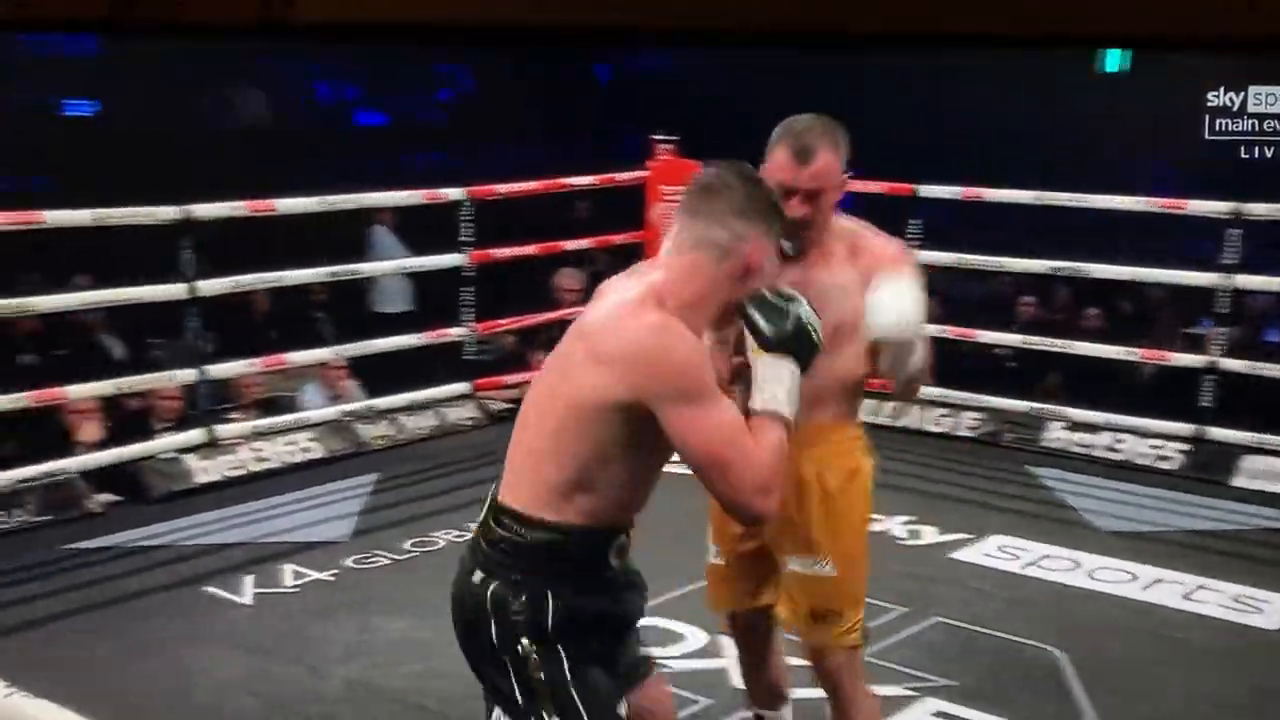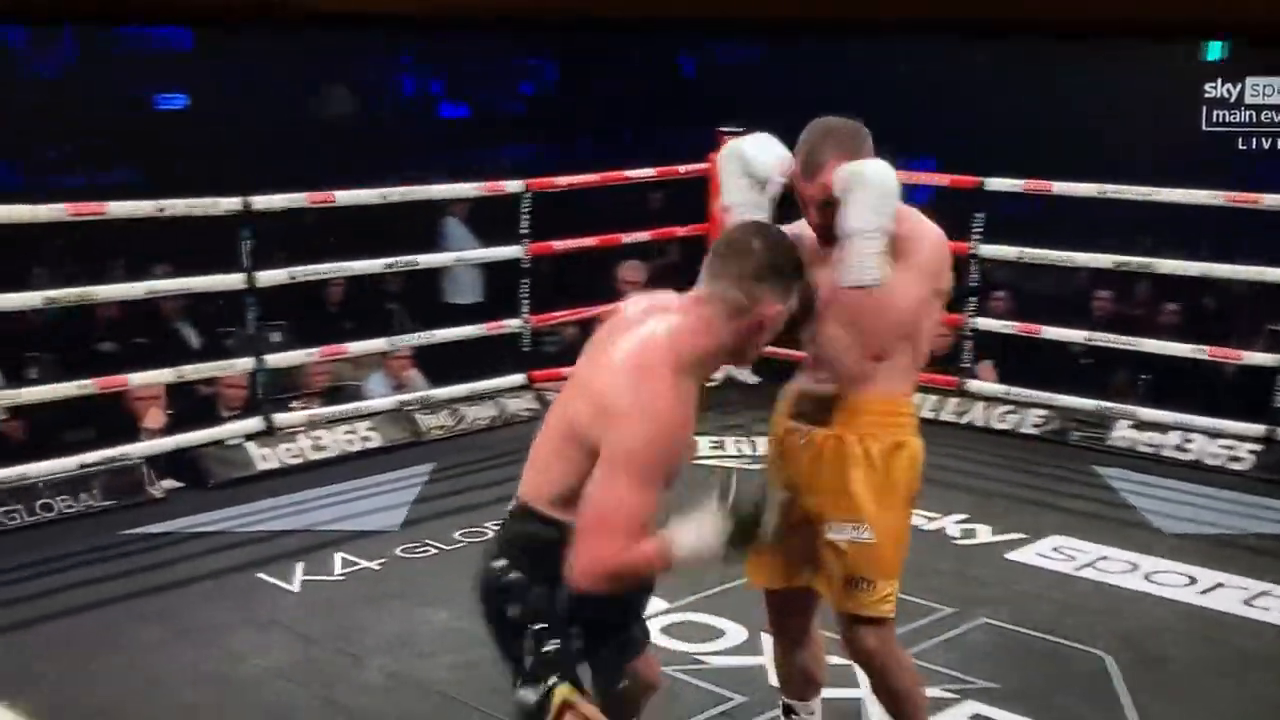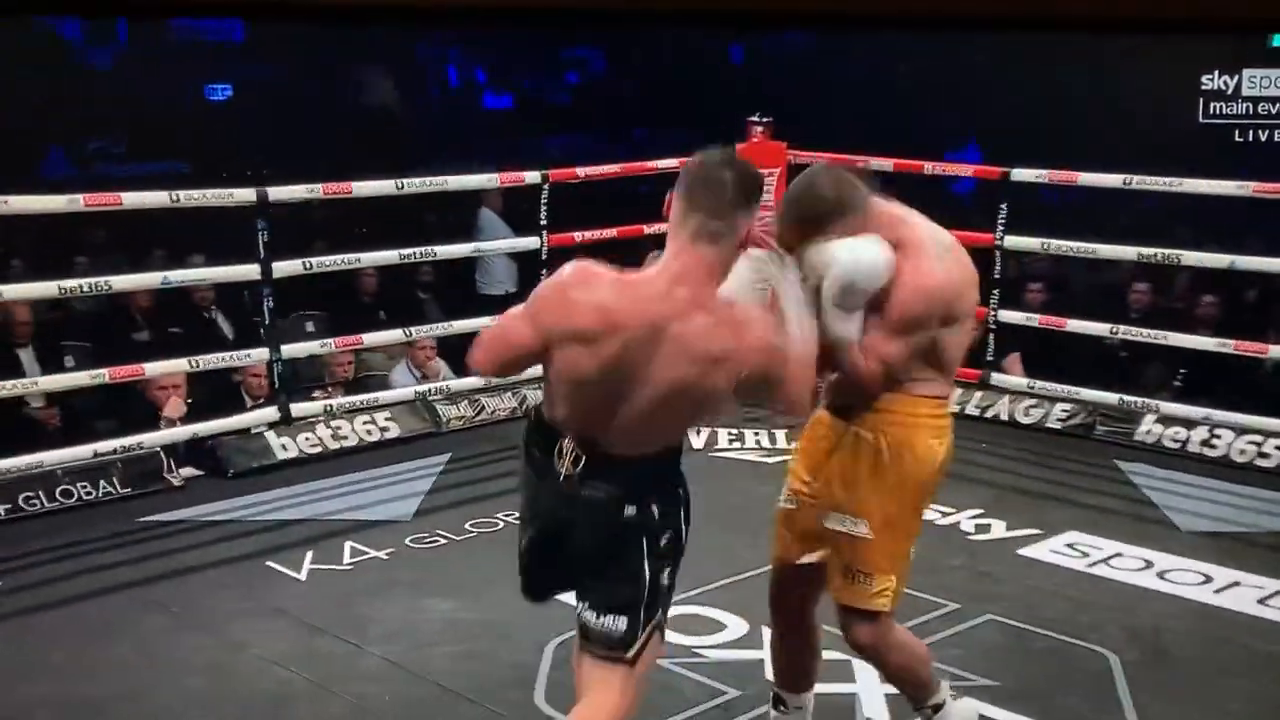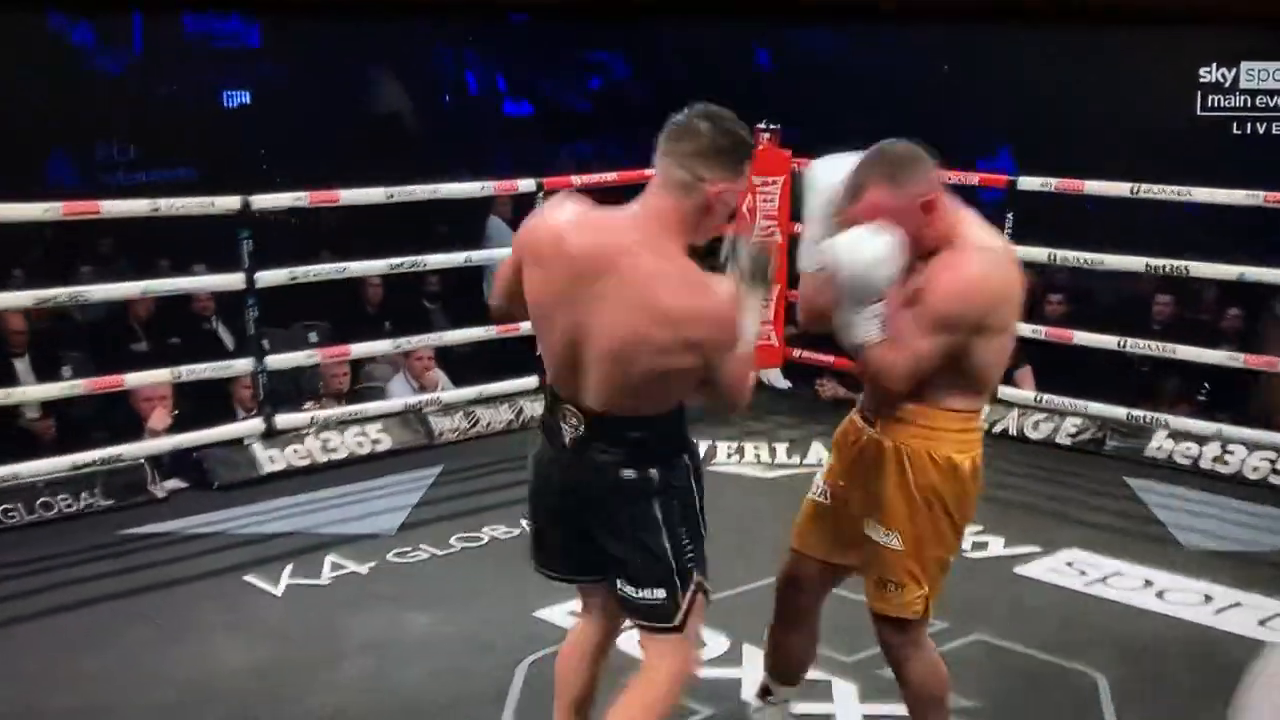
dt=0.2s
person 1, frame 1
left shoulder: (877, 257)
left elbow: (907, 381)
right elbow: (710, 353)
left wrist: (905, 345)
left hip: (824, 465)
left knee: (834, 656)
right knee: (746, 623)
person 1, frame 2
left shoulder: (915, 242)
right shoulder: (800, 236)
left elbow: (877, 344)
left wrist: (864, 248)
right wrist: (741, 219)
left hip: (870, 440)
right hip: (798, 430)
left knee: (865, 629)
right knee: (786, 602)
person 1, frame 3
left shoulder: (930, 271)
right shoulder: (861, 235)
left elbow: (865, 373)
left wrist: (842, 310)
left hip: (897, 437)
right hip: (838, 420)
left knee: (864, 618)
right knee: (790, 587)
person 1, frame 4
left shoulder: (973, 272)
right shoulder: (897, 244)
left elbow: (889, 380)
right elbow: (814, 320)
left wrist: (859, 303)
right wrist: (820, 231)
left hip: (929, 450)
right hip: (872, 431)
left knee: (898, 624)
right knee: (798, 580)
person 2, frame 1
left shoulder: (647, 282)
right shoulder: (660, 340)
right elbow: (757, 497)
right wrist: (780, 362)
left hip: (584, 569)
right hip: (527, 594)
person 2, frame 2
left shoulder: (650, 307)
right shoulder: (654, 407)
right elbow: (594, 567)
right wrist: (708, 534)
left hip: (545, 545)
right hip: (540, 584)
left knee: (639, 678)
person 2, frame 3
left shoulder: (578, 289)
right shoulder: (744, 336)
left elbow: (485, 358)
right elbow: (796, 398)
right wrist: (797, 301)
left hip: (553, 475)
right hip: (636, 501)
left knee: (602, 624)
person 2, frame 4
left shoulder: (552, 222)
right shoulder: (710, 298)
left elbow: (505, 301)
right elbow: (738, 390)
right wrist: (750, 289)
left hip: (564, 452)
right hip: (640, 473)
left knee: (599, 611)
right knee: (671, 658)
